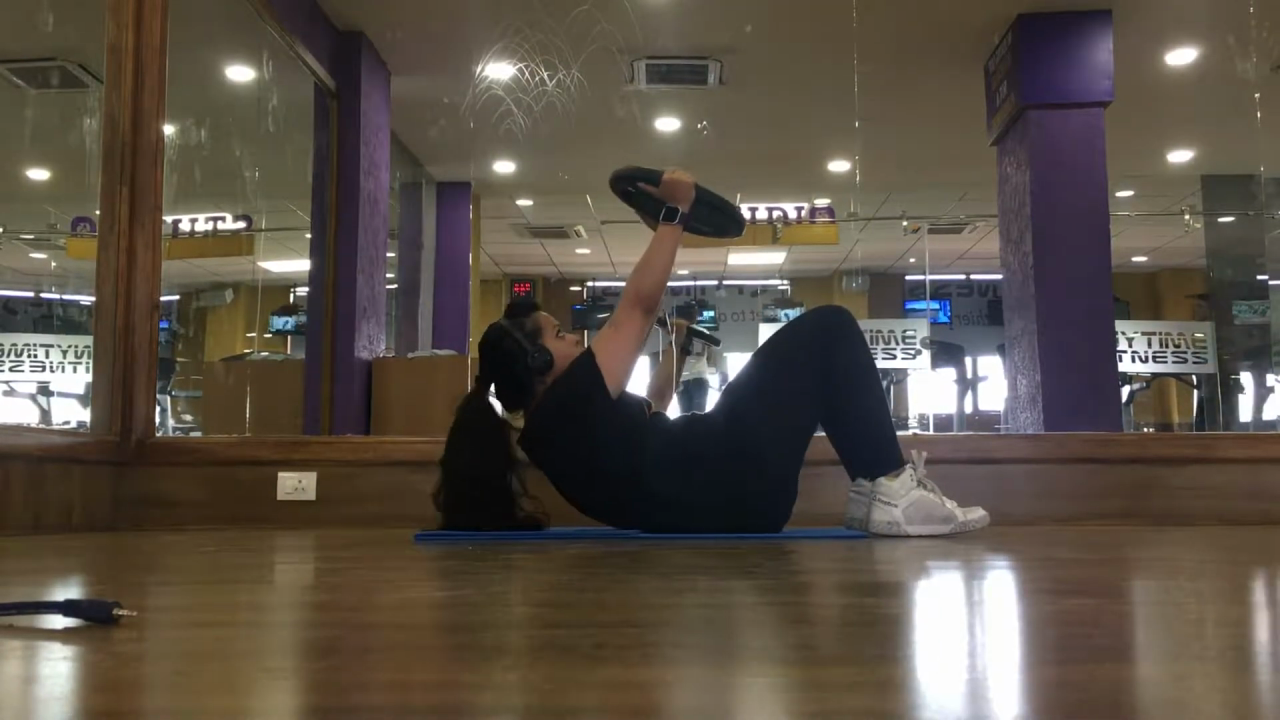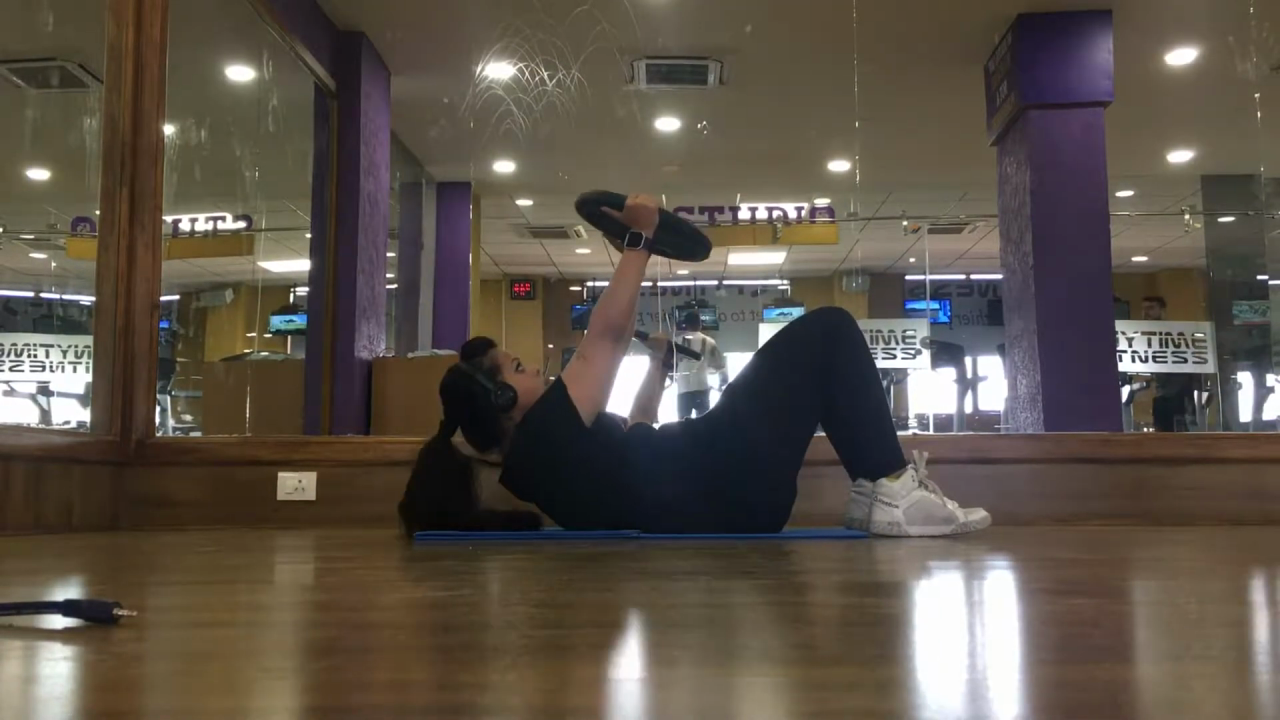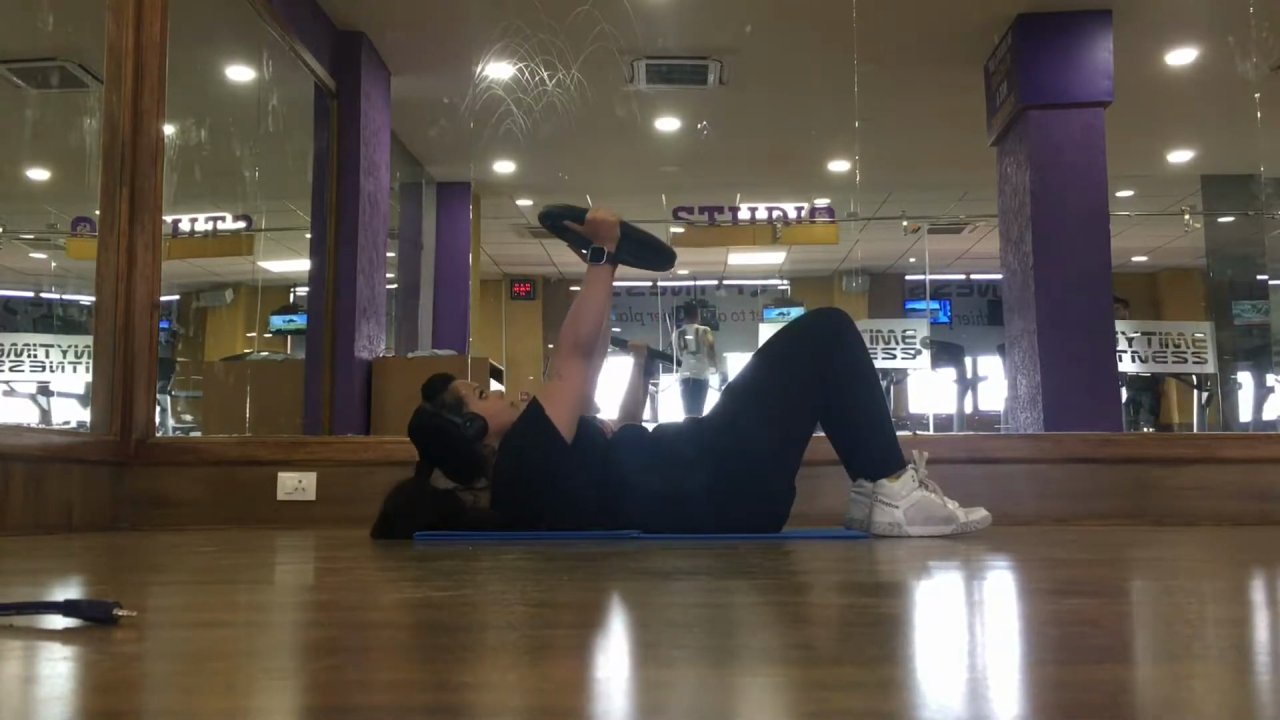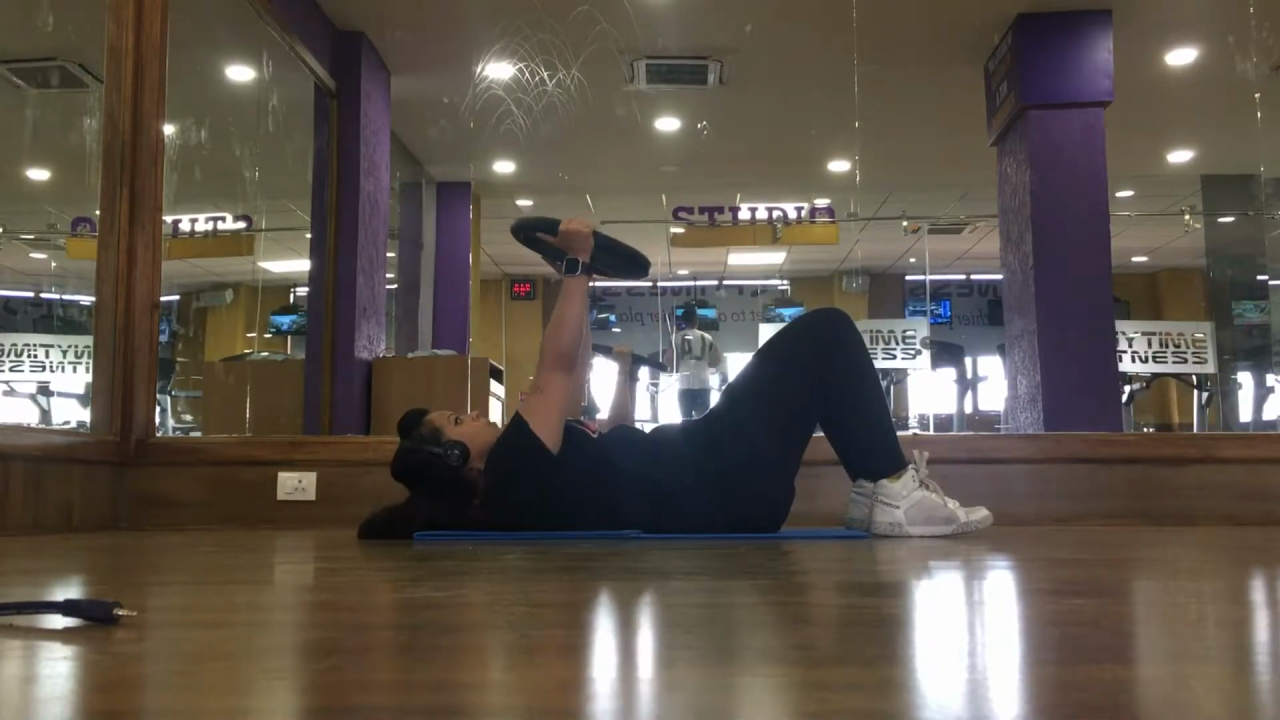
dt=0.5s
person 1, frame 1
left shoulder: (551, 425)
right shoulder: (567, 402)
right elbow: (637, 307)
left wrist: (674, 352)
right wrist: (674, 213)
left hip: (711, 499)
right hip: (731, 490)
left knee: (822, 345)
right knee: (829, 328)
left ankle: (876, 490)
right ankle: (891, 491)
person 1, frame 2
left shoulder: (531, 455)
right shoulder: (542, 433)
right elbow: (605, 338)
left wrist: (659, 365)
right wrist: (638, 240)
left hip: (715, 493)
right hip: (728, 491)
left knee: (821, 348)
right knee: (829, 330)
left ankle: (875, 489)
right ankle: (891, 490)
person 1, frame 3
left shoulder: (520, 476)
right shoulder: (525, 458)
right elbow: (576, 354)
left wrist: (641, 370)
right wrist: (603, 253)
left hip: (708, 481)
right hip: (726, 489)
left knee: (817, 344)
right knee: (827, 331)
left ankle: (877, 490)
right ankle: (891, 494)
person 1, frame 4
left shoulder: (510, 487)
right shoulder: (514, 470)
right elbow: (559, 368)
left wrist: (626, 376)
right wrist: (576, 264)
left hip: (706, 481)
right hip: (722, 485)
left knee: (818, 342)
right knee: (825, 331)
left ankle: (878, 487)
right ankle: (891, 493)
